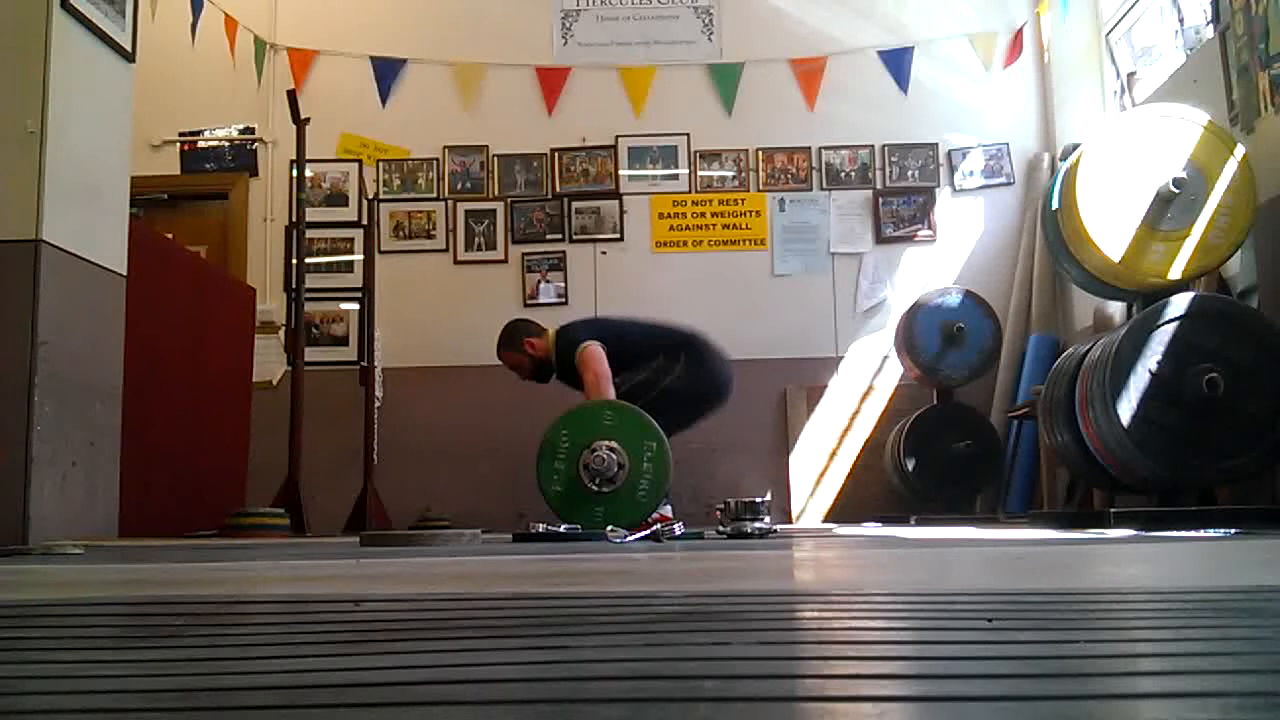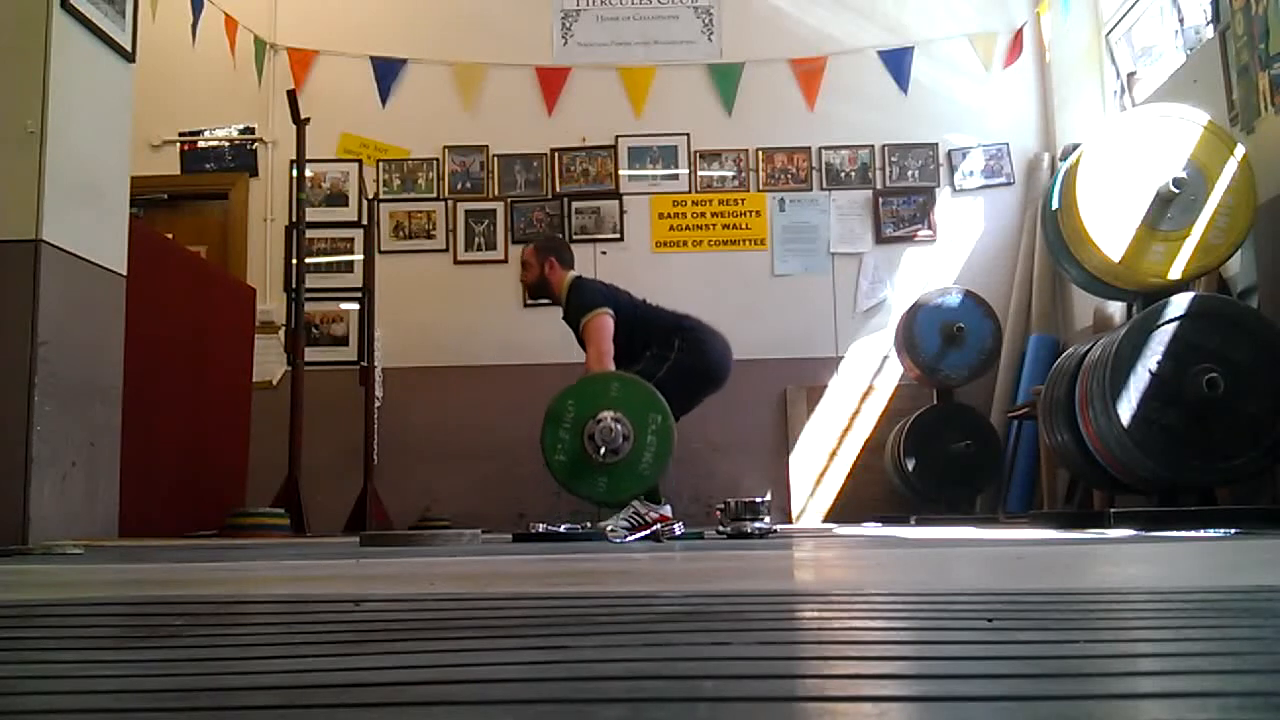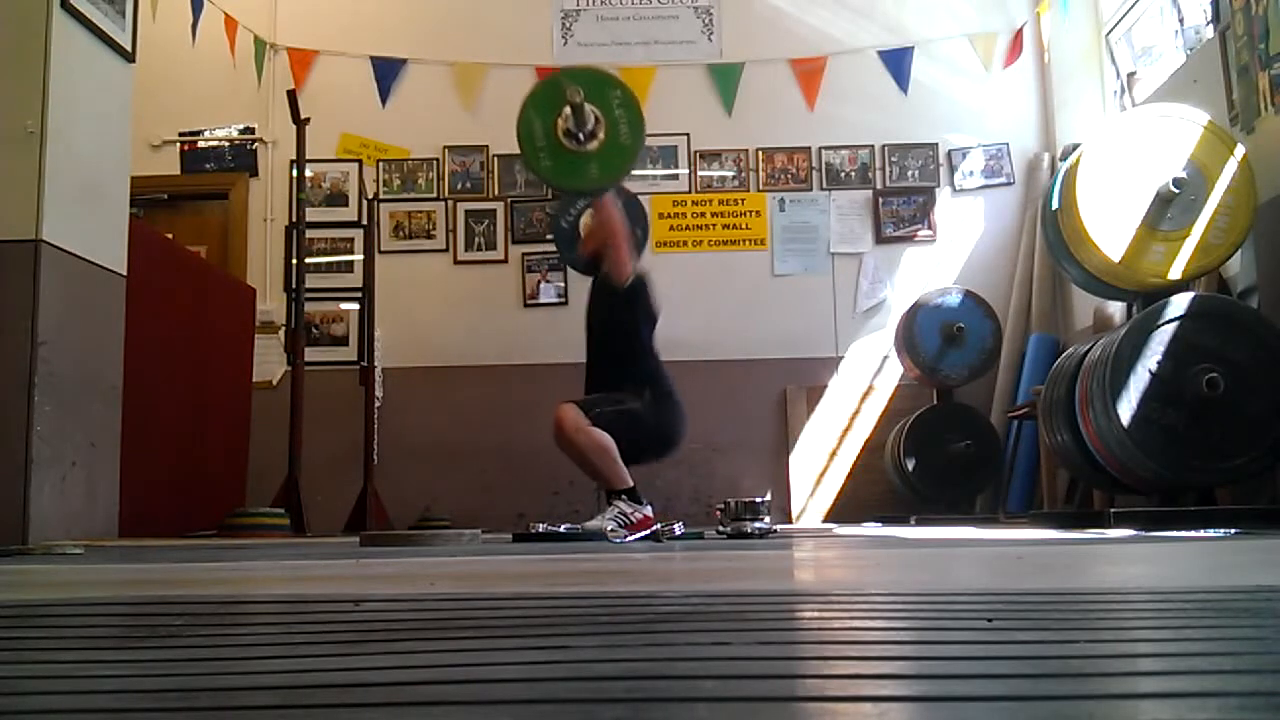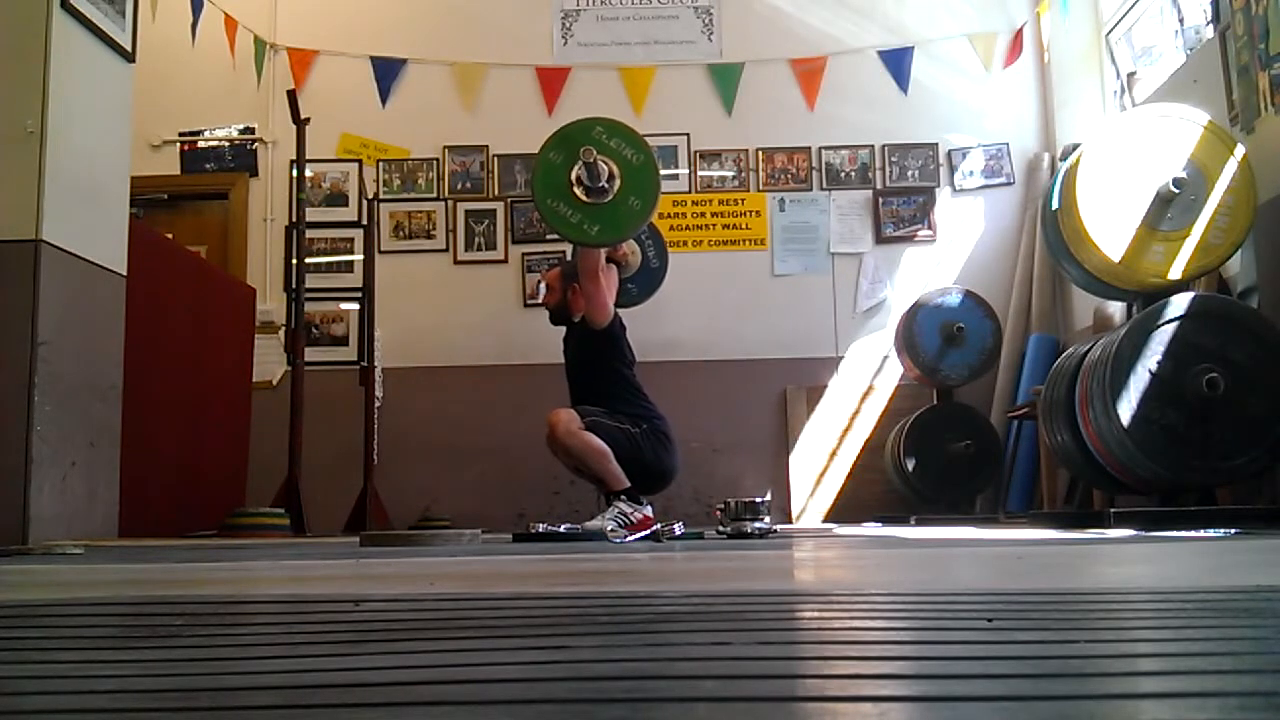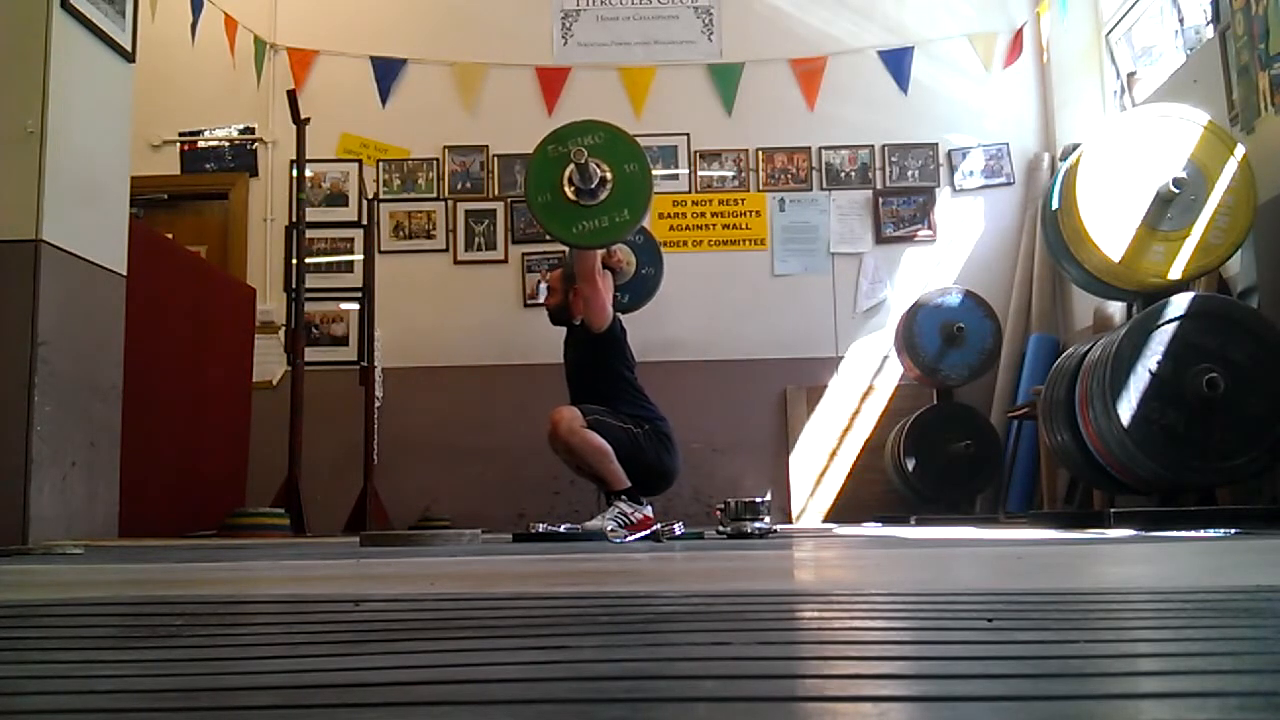
dt=1s
person 1, frame 1
left shoulder: (570, 339)
right shoulder: (566, 359)
left elbow: (599, 377)
left hip: (698, 368)
right hip: (708, 370)
left ankle: (653, 506)
person 1, frame 2
left shoulder: (584, 294)
right shoulder: (580, 298)
left elbow: (601, 360)
right elbow: (603, 360)
left hip: (694, 349)
right hip: (701, 352)
left ankle: (651, 506)
right ankle: (650, 503)
person 1, frame 3
left shoulder: (626, 283)
right shoulder: (611, 286)
left elbow: (615, 233)
right elbow: (606, 233)
right wrist: (601, 207)
left hip: (654, 415)
right hip: (644, 415)
left knee: (569, 419)
right knee: (569, 427)
left ankle: (631, 506)
right ankle: (626, 502)
person 1, frame 4
left shoulder: (597, 324)
right shoulder: (581, 328)
left elbow: (592, 273)
right elbow: (605, 278)
left hip: (651, 449)
right hip: (639, 450)
left knee: (562, 423)
right knee: (559, 437)
left ankle: (631, 506)
right ankle: (626, 504)
person 1, frame 5
left shoulder: (598, 329)
right shoulder: (581, 331)
left elbow: (588, 278)
right elbow: (599, 279)
right wrist: (608, 266)
left hip: (653, 451)
right hip: (643, 452)
left knee: (565, 421)
right knee: (562, 437)
left ankle: (631, 506)
right ankle: (626, 502)
